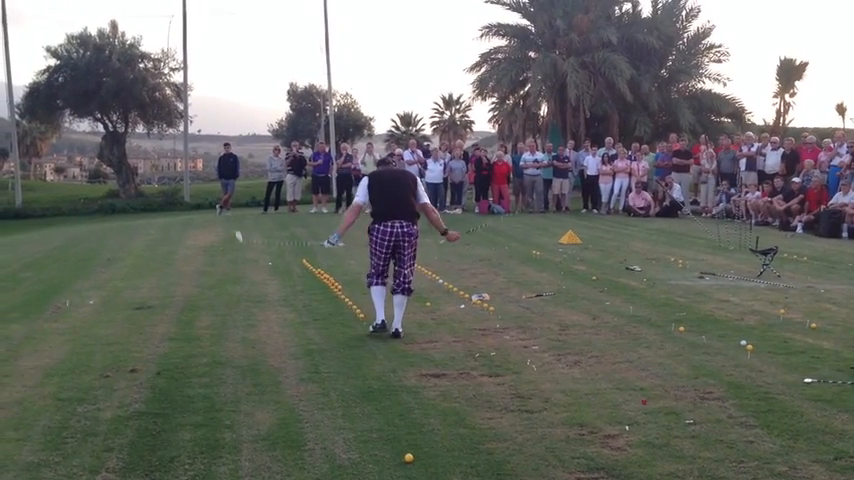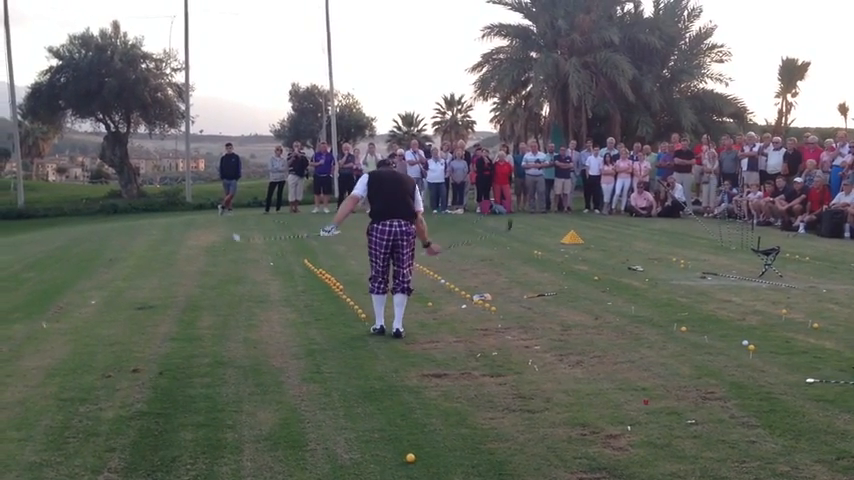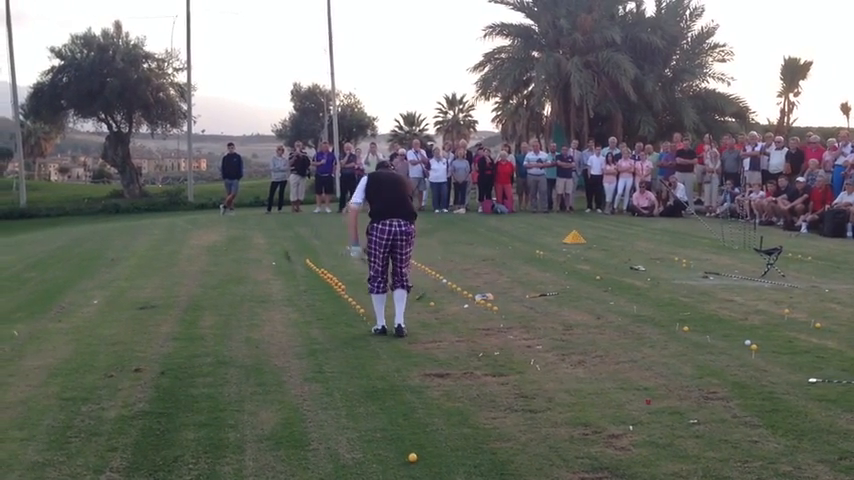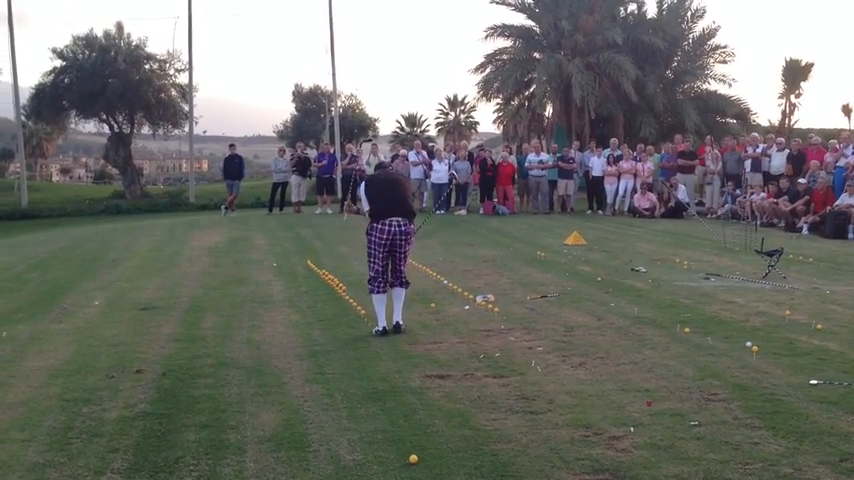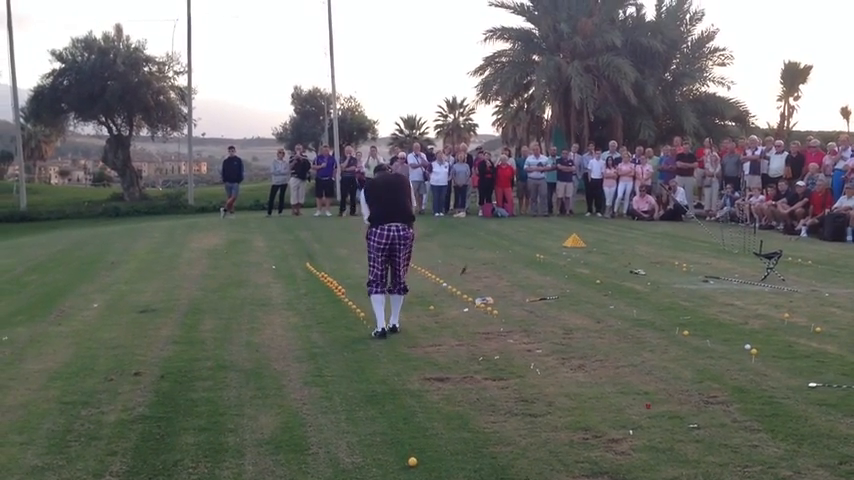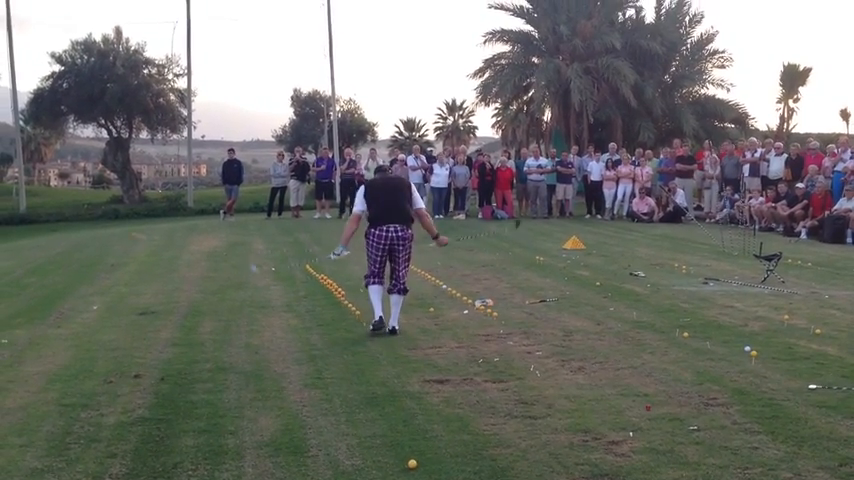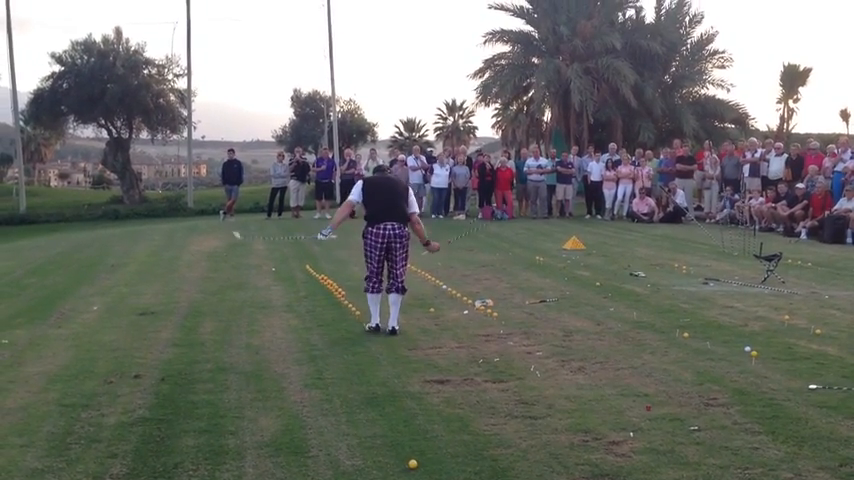
dt=0.2s
person 1, frame 1
left shoulder: (370, 179)
right shoulder: (410, 177)
left elbow: (356, 207)
right elbow: (427, 208)
left wrist: (338, 235)
right wrist: (444, 232)
left hip: (382, 228)
right hip: (408, 228)
left knee: (377, 274)
right knee: (403, 278)
left ankle: (379, 319)
right ankle: (397, 326)
person 1, frame 2
left shoulder: (370, 177)
right shoulder: (409, 181)
left elbow: (352, 200)
right elbow: (418, 216)
left wrist: (334, 224)
right wrist: (427, 243)
left hip: (380, 227)
right hip: (406, 228)
left knee: (378, 277)
right knee: (403, 278)
left ankle: (379, 324)
right ankle: (398, 326)
person 1, frame 3
left shoulder: (368, 179)
right shoulder: (404, 181)
left elbow: (353, 209)
left wrist: (355, 243)
left hip: (380, 227)
right hip: (405, 227)
left knee: (378, 276)
right knee: (401, 276)
left ankle: (380, 324)
right ankle: (399, 323)
person 1, frame 4
left shoulder: (367, 182)
right shoulder: (402, 180)
left elbow: (370, 211)
left hip: (380, 227)
right hip: (405, 226)
left knee: (377, 277)
right knee: (399, 274)
left ankle: (381, 325)
right ankle: (398, 320)
person 1, frame 5
left shoulder: (367, 188)
right shoulder: (404, 181)
left elbow: (369, 220)
left hip: (379, 232)
right hip: (404, 231)
left knee: (377, 280)
right knee: (398, 279)
left ankle: (380, 326)
right ankle: (394, 323)
person 1, frame 6
left shoulder: (366, 187)
right shoulder: (406, 183)
left elbow: (355, 218)
right elbow: (422, 214)
left wrist: (342, 245)
right wrist: (436, 237)
left hip: (378, 231)
right hip: (403, 231)
left knee: (374, 276)
right knee: (399, 279)
left ankle: (378, 316)
right ankle: (393, 324)
person 1, frame 7
left shoulder: (364, 183)
right shoulder: (403, 186)
left elbow: (347, 206)
right elbow: (414, 219)
left wrist: (329, 229)
right wrist: (426, 243)
left hip: (374, 230)
right hip: (400, 230)
left knee: (374, 277)
right knee: (397, 278)
left ankle: (375, 322)
right ankle: (393, 324)
